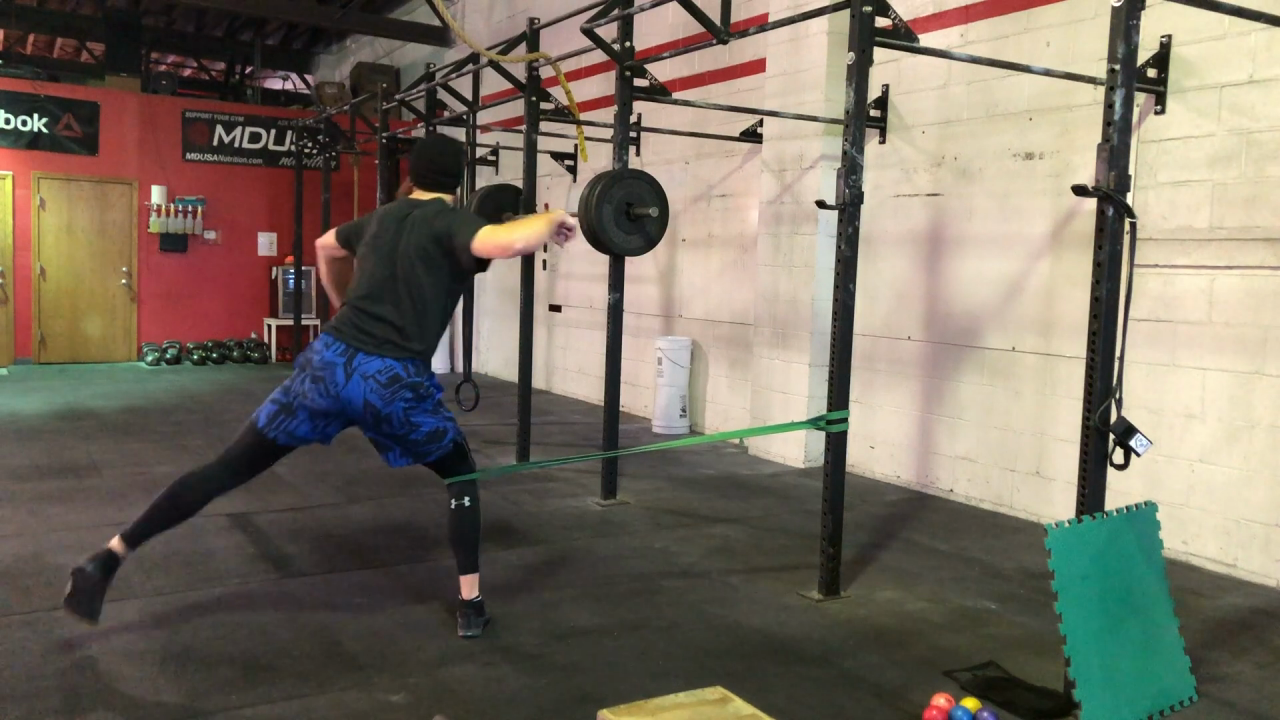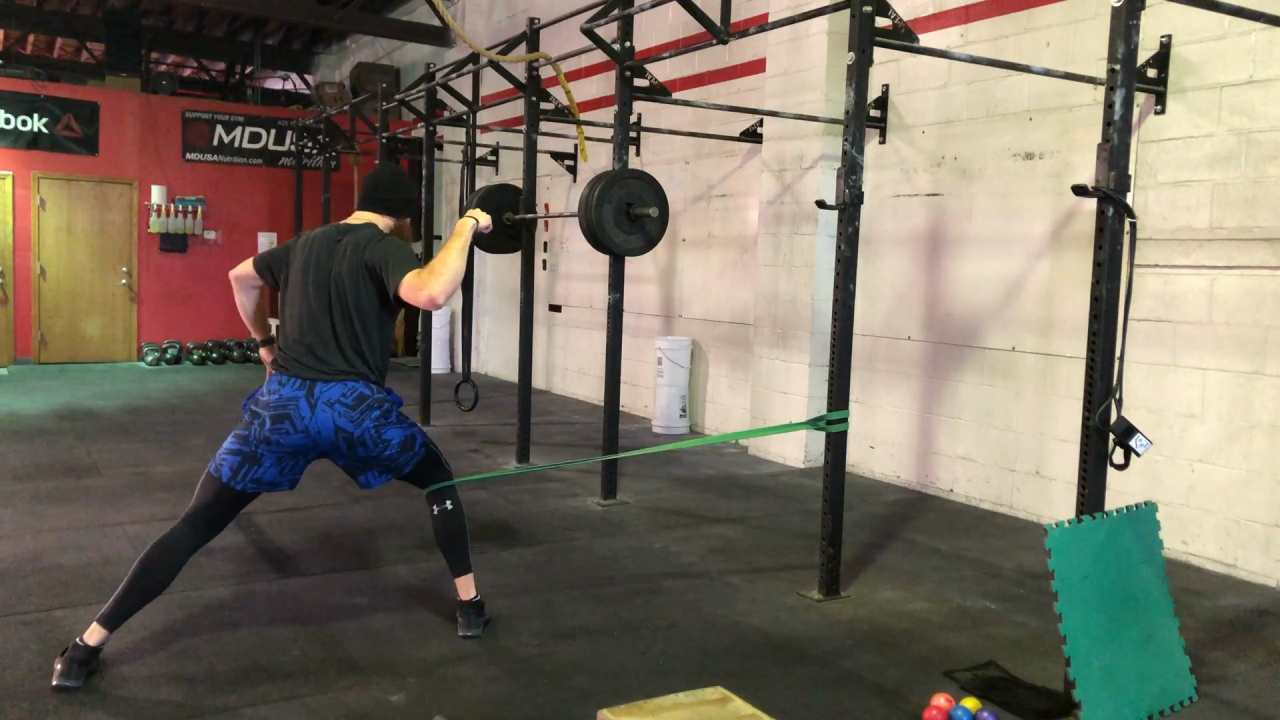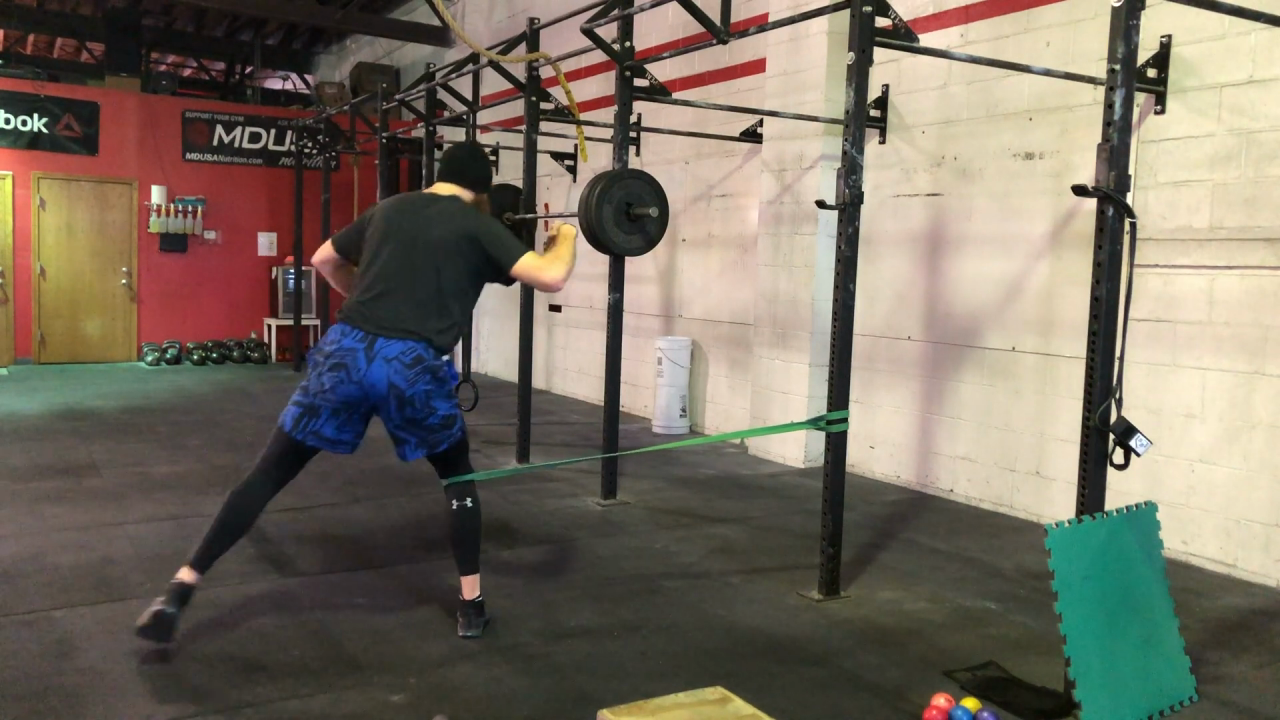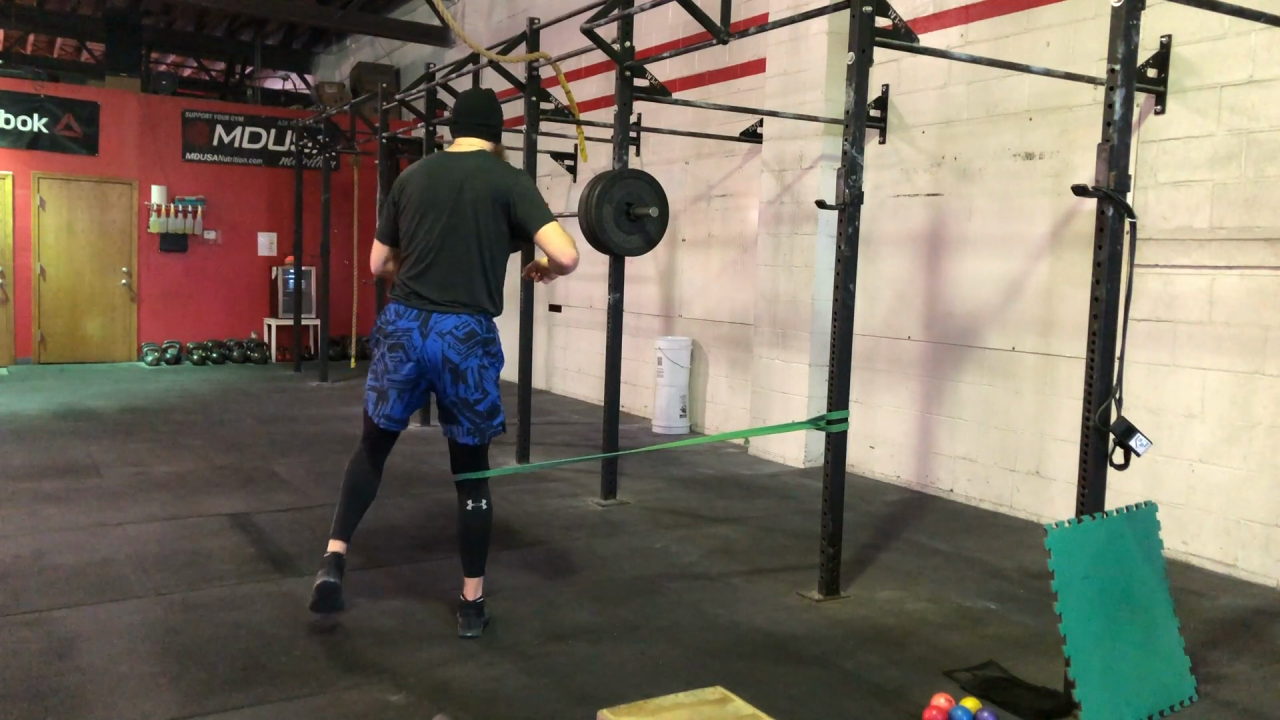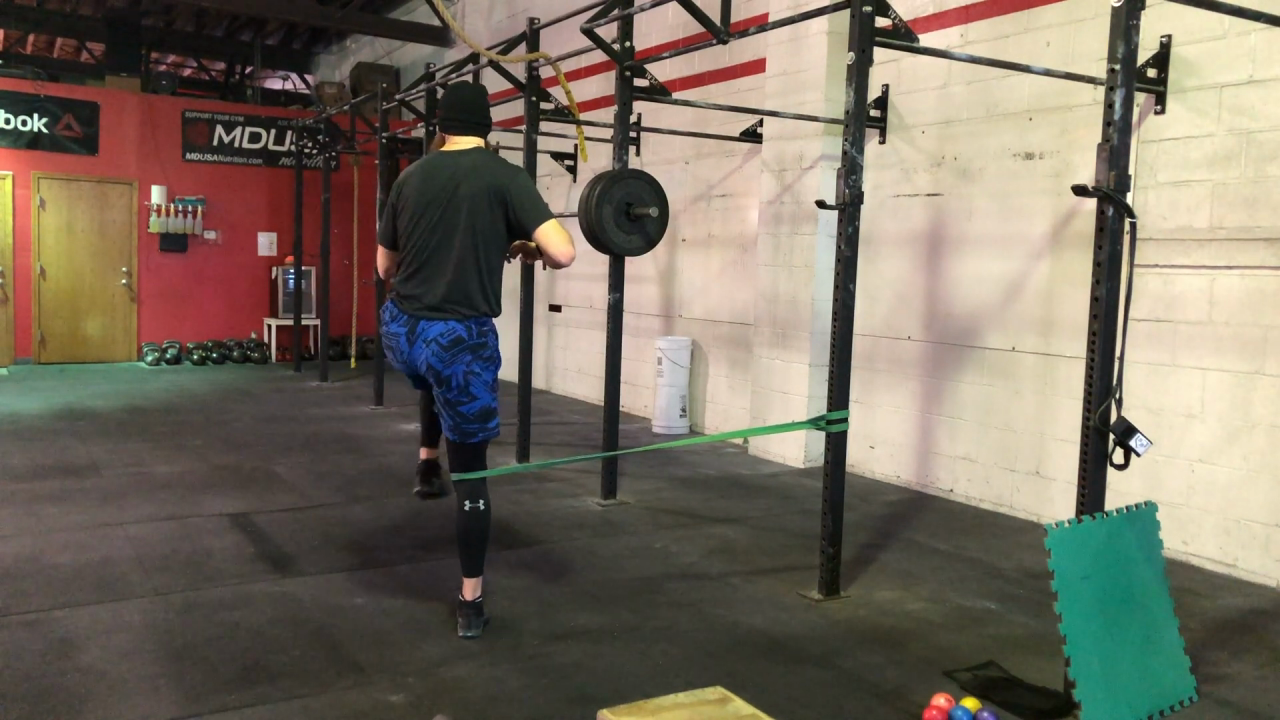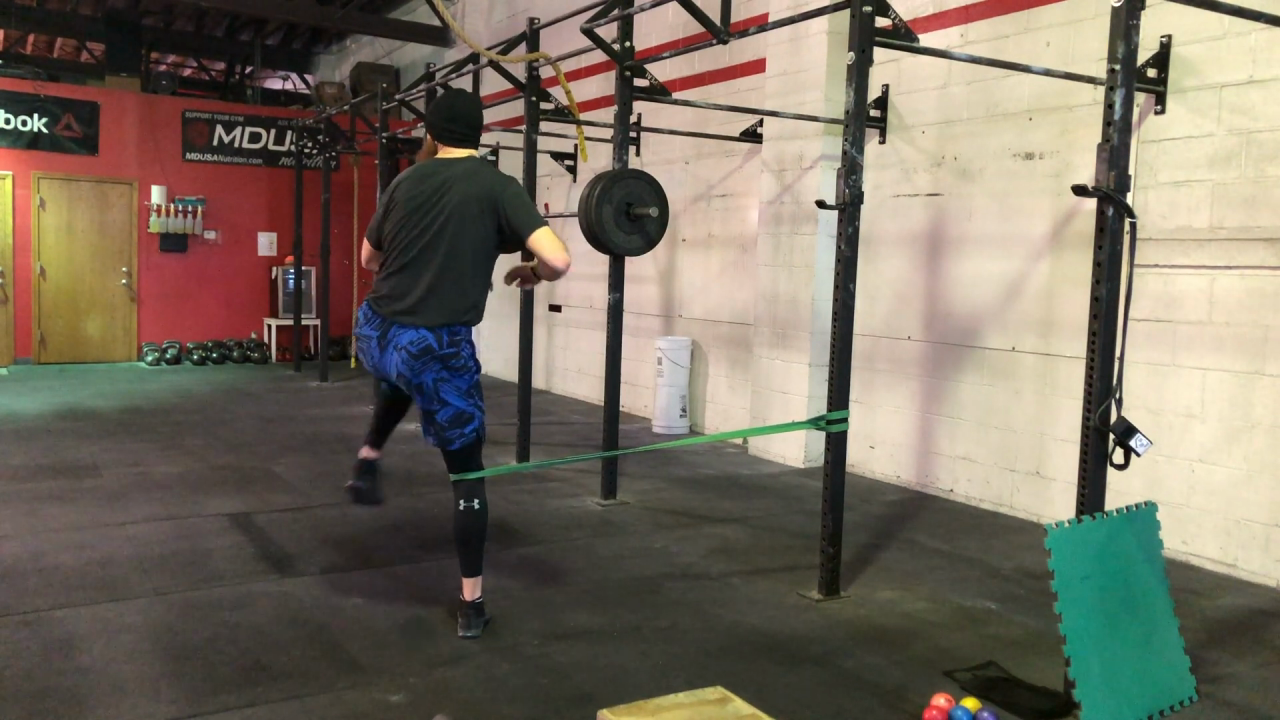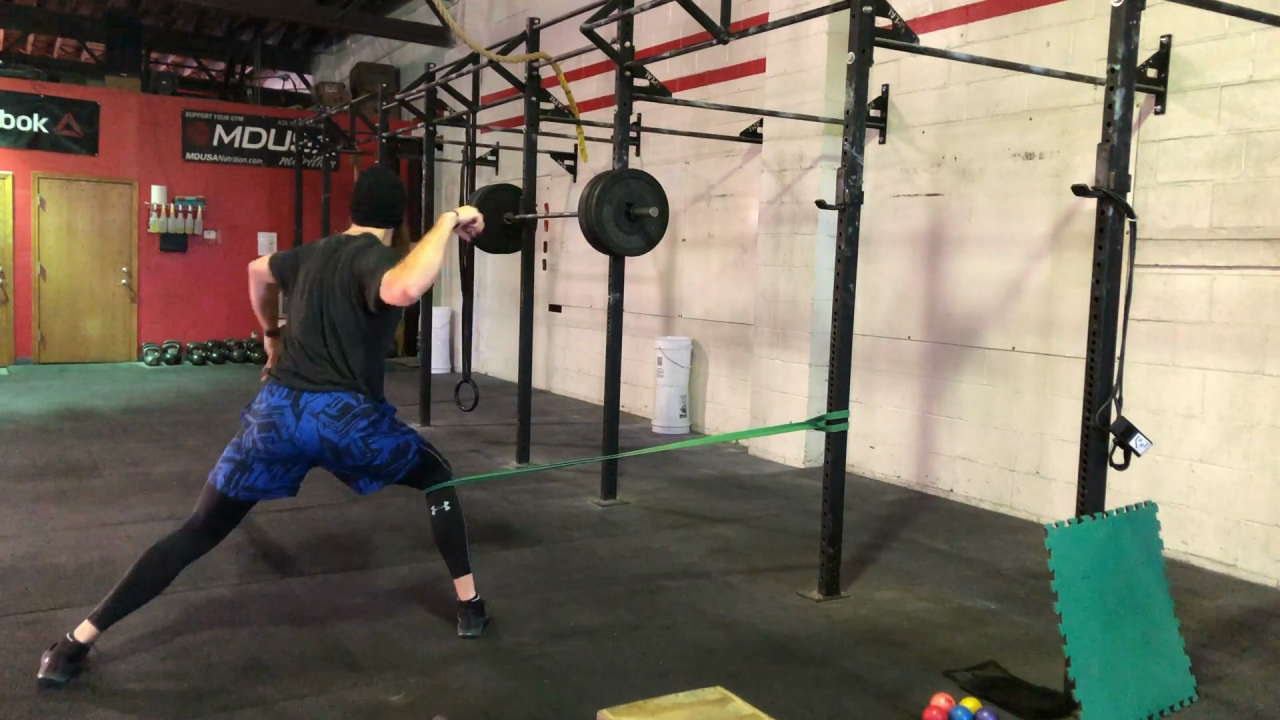
dt=0.7s
person 1, frame 1
left shoulder: (382, 217)
right shoulder: (451, 224)
left elbow: (327, 249)
right elbow: (505, 241)
right wrist: (553, 219)
left hip: (329, 363)
right hip: (394, 382)
left knee: (229, 470)
right knee: (461, 476)
left ankle: (107, 559)
right ankle: (470, 606)
person 1, frame 2
left shoulder: (307, 243)
right shoulder: (383, 248)
left elbow: (241, 277)
right elbow: (431, 293)
left wrist: (265, 343)
right wrist: (464, 230)
left hip: (282, 402)
right hip: (354, 407)
left knee: (196, 525)
right knee: (438, 479)
left ankle: (86, 647)
right ankle: (470, 607)
person 1, frame 3
left shoulder: (388, 210)
right shoulder: (476, 225)
left elbow: (324, 260)
right elbow: (551, 277)
right wrist: (565, 237)
left hip: (344, 350)
right hip: (411, 366)
left knee: (268, 474)
right knee: (458, 475)
left ankle: (180, 589)
right ankle: (471, 607)
person 1, frame 4
left shoulder: (412, 176)
right shoulder: (508, 180)
left elbow: (378, 264)
right elbow: (566, 256)
right wrist: (544, 269)
left hip: (401, 326)
right hip: (466, 336)
left knee: (374, 445)
right knee: (471, 471)
left ankle: (333, 563)
right ankle: (472, 604)
person 1, frame 5
left shoulder: (410, 176)
right shoulder: (504, 177)
left elbow: (384, 266)
right elbow: (563, 253)
right wrist: (530, 251)
left hip: (400, 327)
right hip: (461, 337)
right knee: (471, 470)
left ankle: (429, 465)
right ankle: (471, 603)
person 1, frame 6
left shoulder: (405, 181)
right shoulder: (495, 186)
left elbow: (369, 257)
right elbow: (558, 257)
right wrist: (533, 273)
left hip: (374, 327)
right hip: (435, 347)
right knee: (467, 473)
left ankle: (366, 463)
right ankle: (472, 605)
person 1, frame 7
left shoulder: (314, 253)
right shoulder: (373, 260)
left elbow: (257, 273)
right elbow: (400, 292)
left wrist: (273, 338)
right wrist: (448, 222)
left hip: (276, 408)
right hip: (343, 416)
left knee: (196, 533)
right knee: (438, 479)
left ankle: (75, 644)
right ankle: (468, 607)
